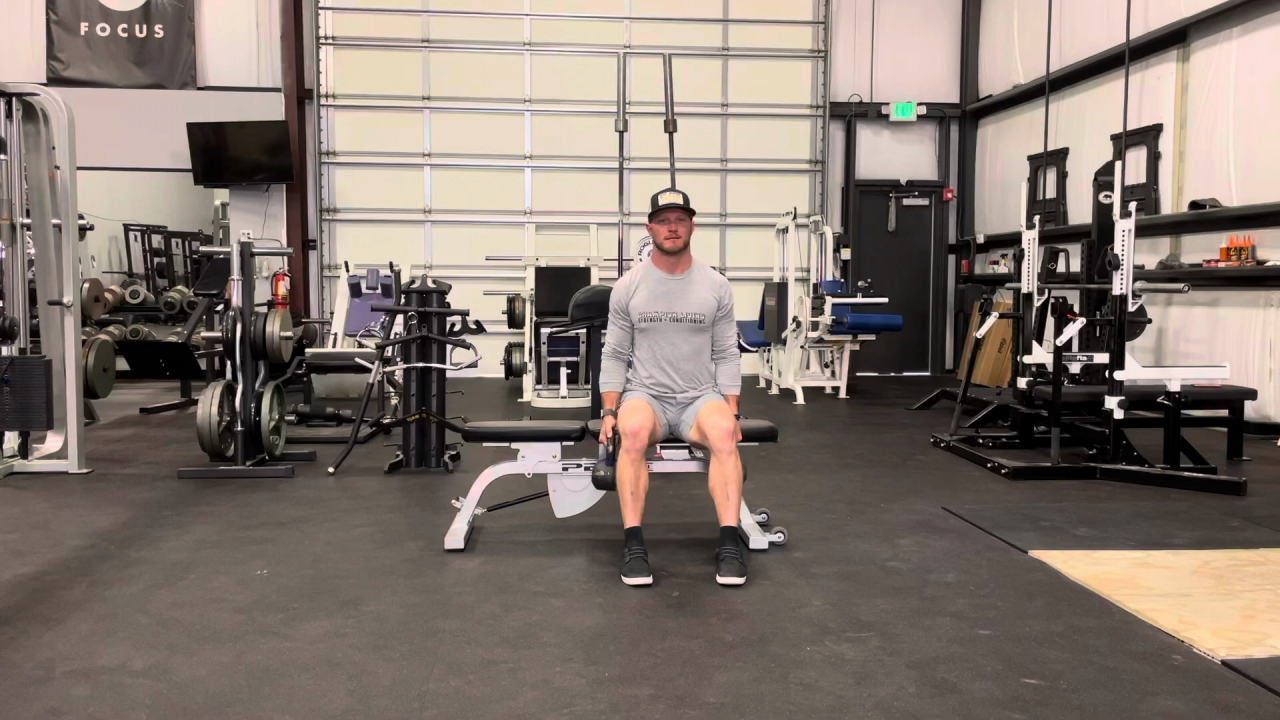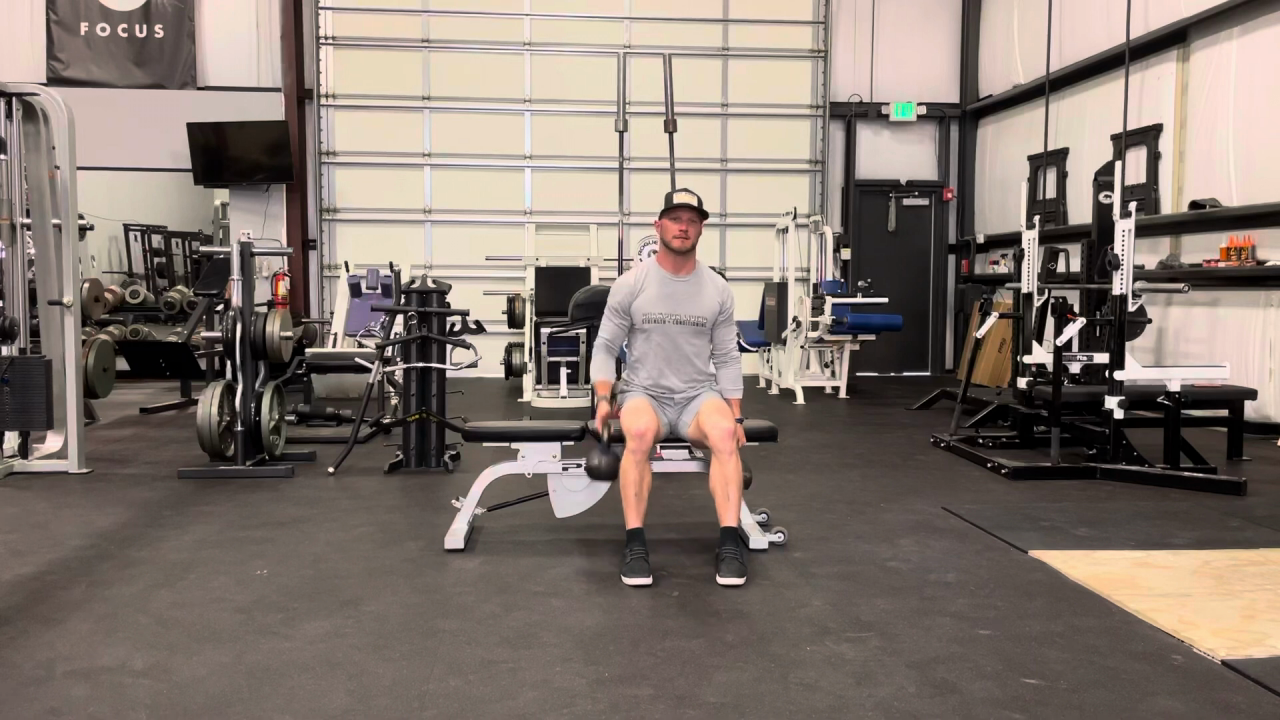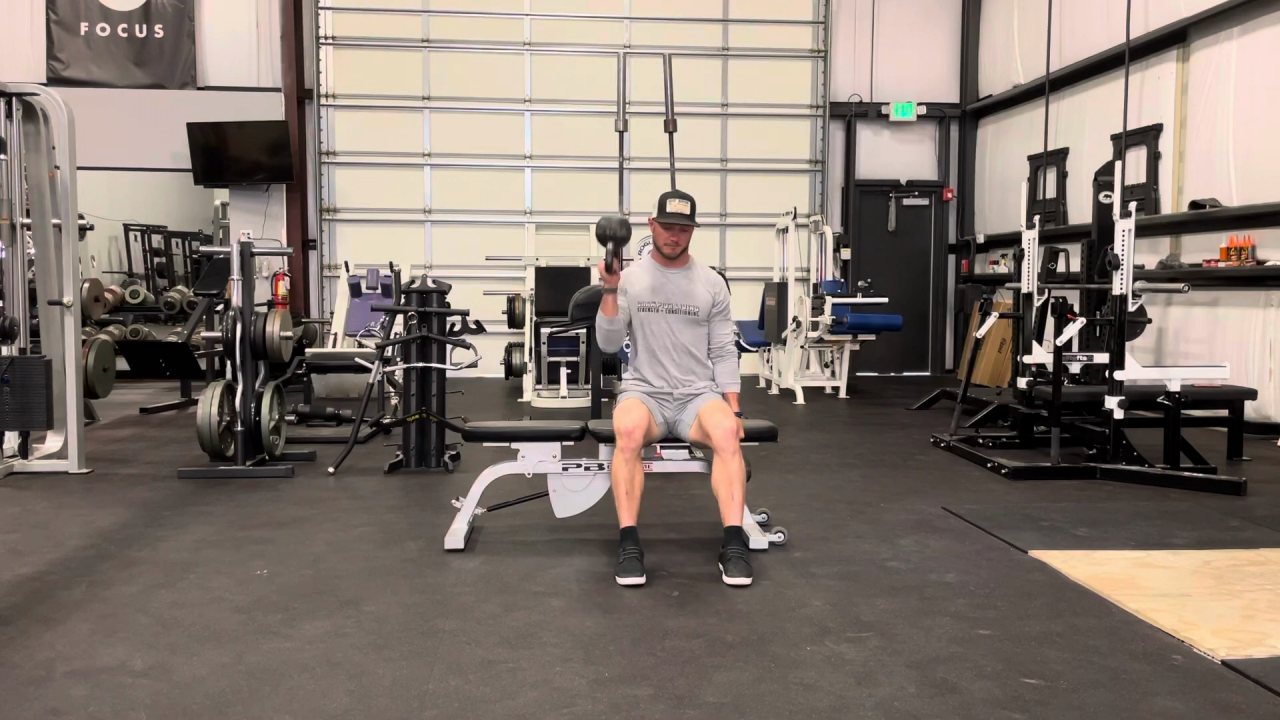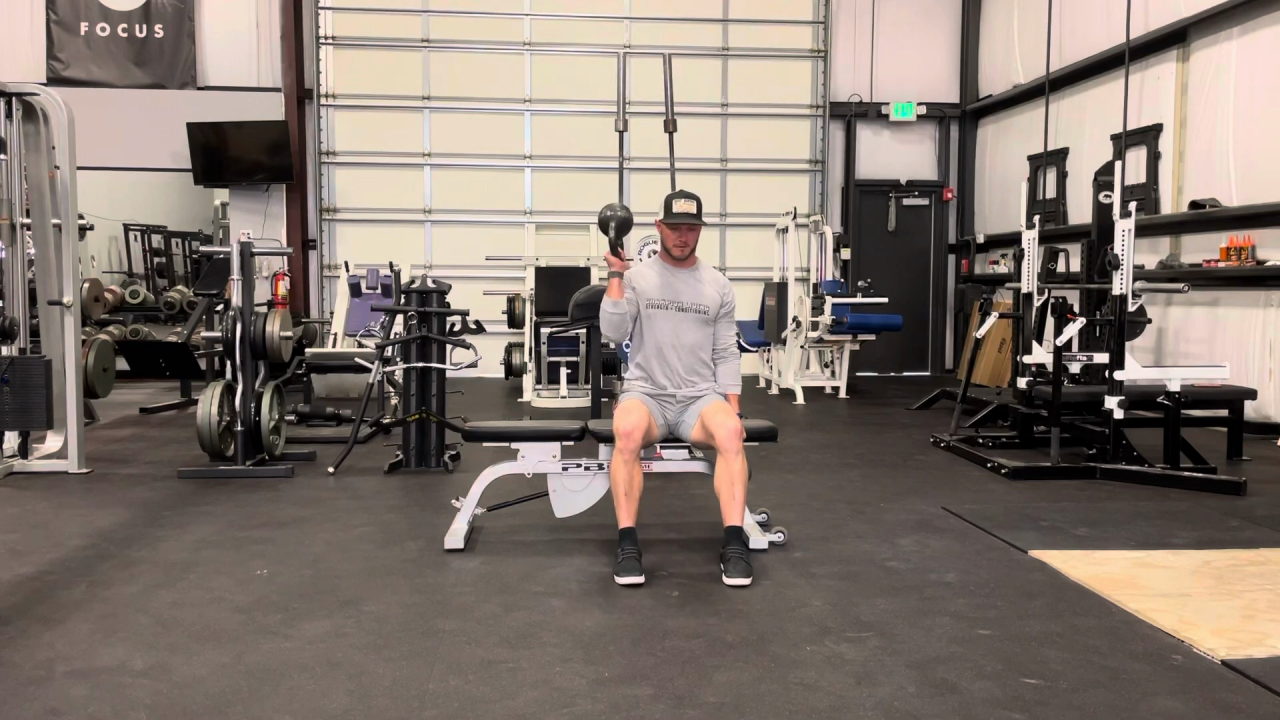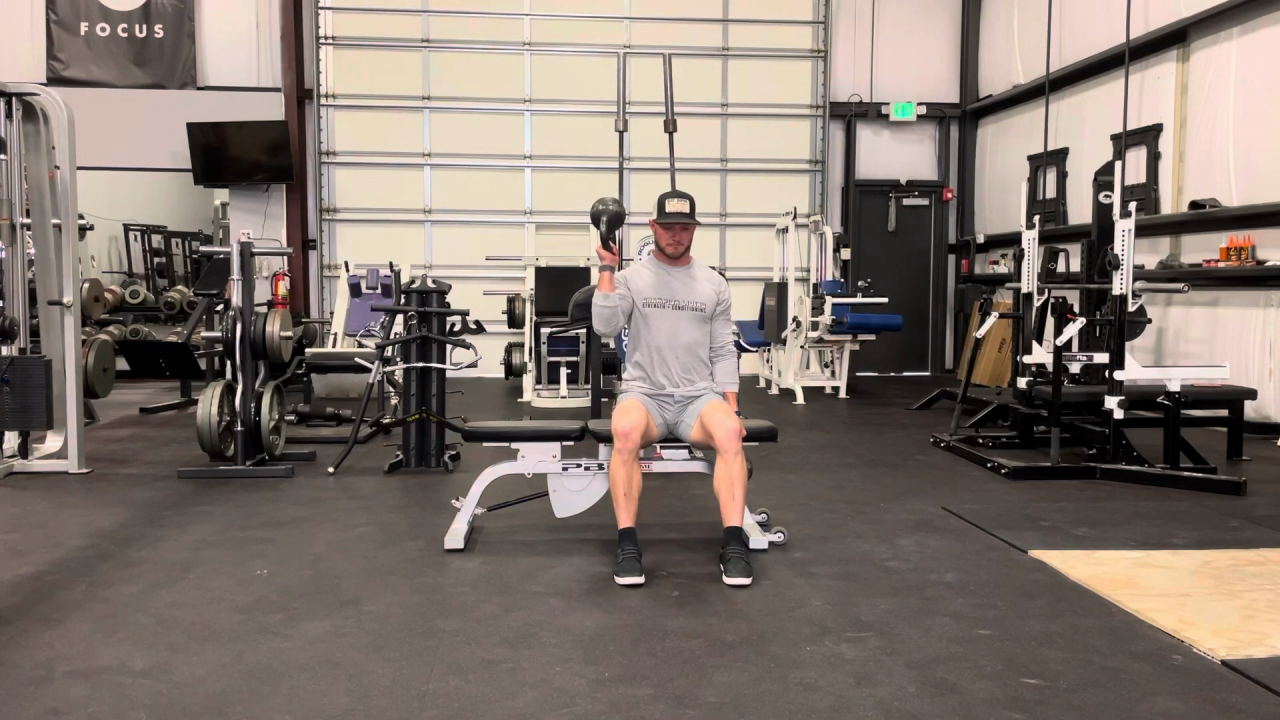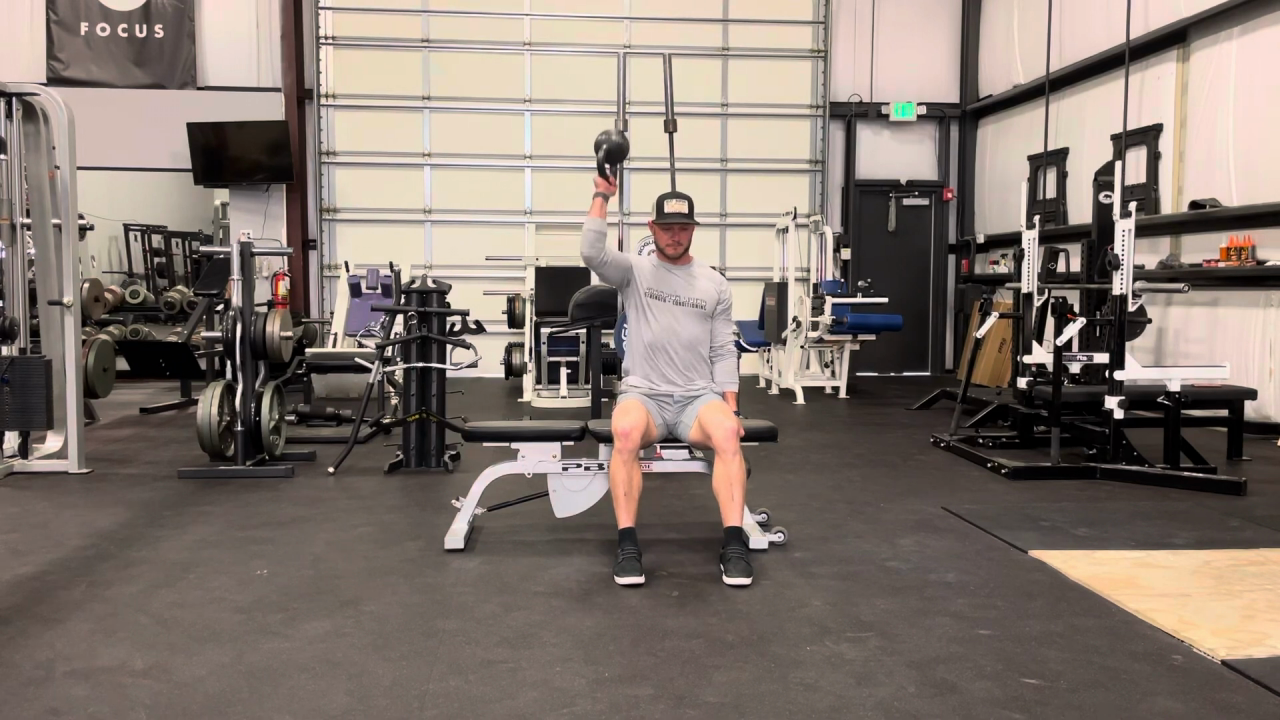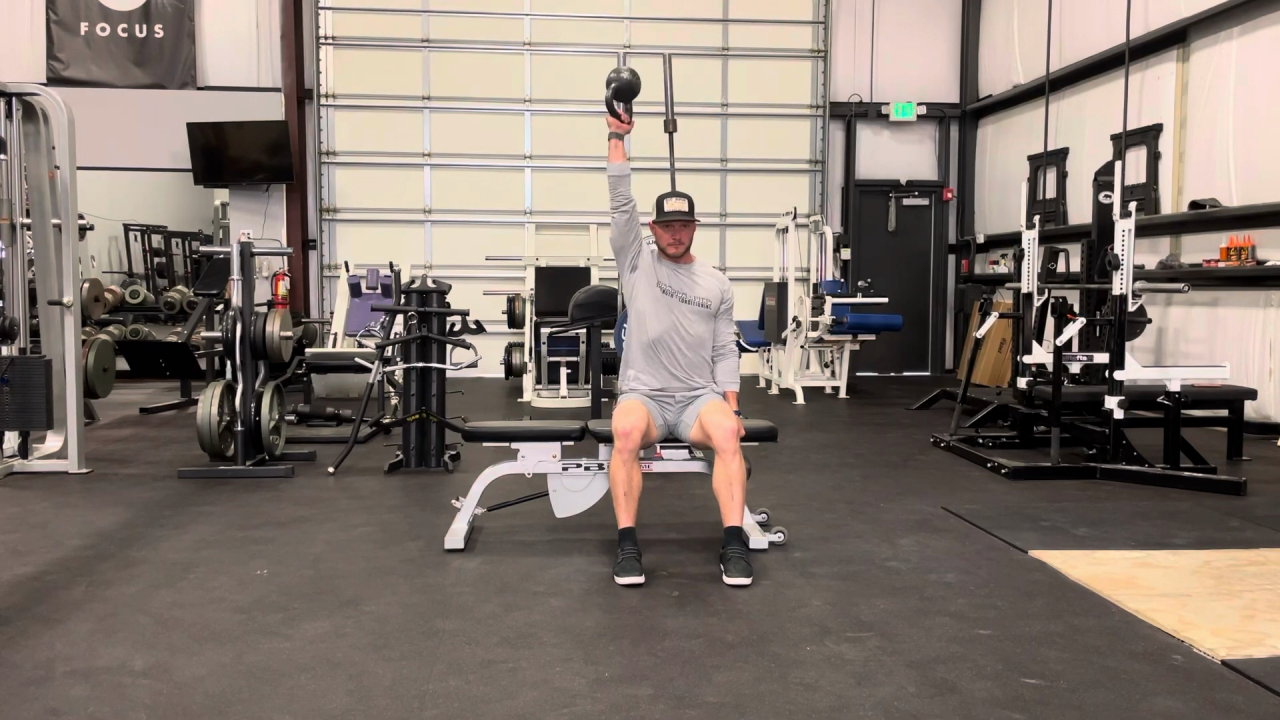
dt=0.5s
person 1, frame 1
left shoulder: (717, 286)
right shoulder: (628, 286)
left elbow: (726, 355)
right elbow: (615, 355)
left wrist: (733, 413)
right wrist: (609, 412)
left hip: (700, 396)
right hip: (645, 394)
left knee: (723, 434)
right knee: (633, 432)
left ankle: (729, 543)
right ankle: (634, 544)
person 1, frame 2
left shoulder: (718, 289)
right shoulder: (631, 284)
left elbow: (727, 358)
right elbow: (606, 346)
left wrist: (736, 417)
right wrist: (603, 399)
left hip: (698, 396)
right hip: (644, 394)
left knee: (724, 434)
right knee: (639, 434)
left ankle: (730, 543)
right ankle: (635, 543)
person 1, frame 3
left shoulder: (711, 283)
right shoulder: (630, 277)
left elbow: (723, 352)
right elbow: (608, 342)
left wrist: (734, 409)
right wrist: (610, 290)
left hip: (697, 394)
right hip: (644, 392)
left knee: (726, 433)
right knee: (628, 432)
left ankle: (734, 543)
right ankle: (629, 544)
person 1, frame 4
left shoulder: (718, 285)
right shoulder: (637, 277)
left elbow: (726, 354)
right elbow: (614, 332)
left wrist: (734, 410)
right wrist: (616, 274)
left hip: (700, 395)
right hip: (645, 392)
left knee: (730, 433)
right knee: (627, 431)
left ankle: (734, 543)
right ankle: (628, 544)
person 1, frame 5
left shoulder: (713, 283)
right shoulder: (632, 277)
left elbow: (724, 351)
right elbow: (605, 326)
left wrist: (733, 408)
right wrist: (607, 268)
left hip: (699, 395)
right hip: (644, 393)
left knee: (729, 433)
right knee: (625, 432)
left ankle: (733, 544)
right ankle: (627, 545)
person 1, frame 6
left shoulder: (715, 284)
right shoulder: (634, 269)
left elbow: (724, 352)
right elbow: (591, 254)
left wrist: (731, 408)
right wrist: (602, 197)
left hip: (698, 396)
right hip: (644, 392)
left knee: (727, 434)
right knee: (625, 432)
left ankle: (734, 544)
right ankle: (627, 545)
person 1, frame 7
left shoulder: (716, 284)
right shoulder: (637, 262)
left elbow: (725, 351)
right elbow: (621, 201)
left wrist: (733, 408)
right wrist: (616, 137)
left hip: (699, 396)
right hip: (643, 394)
left knee: (727, 434)
right knee: (626, 433)
left ankle: (734, 544)
right ankle: (627, 544)
